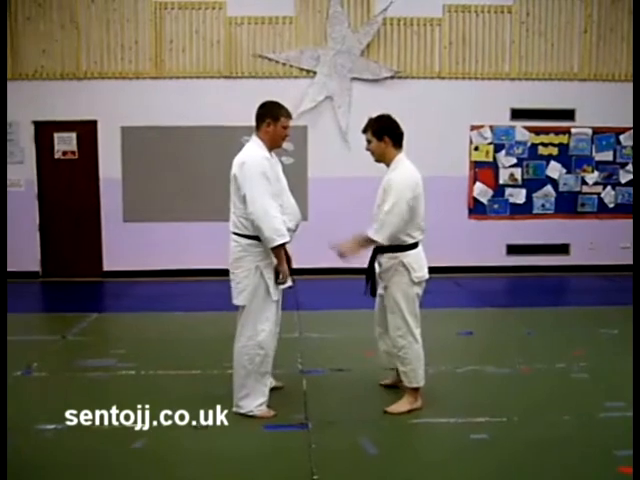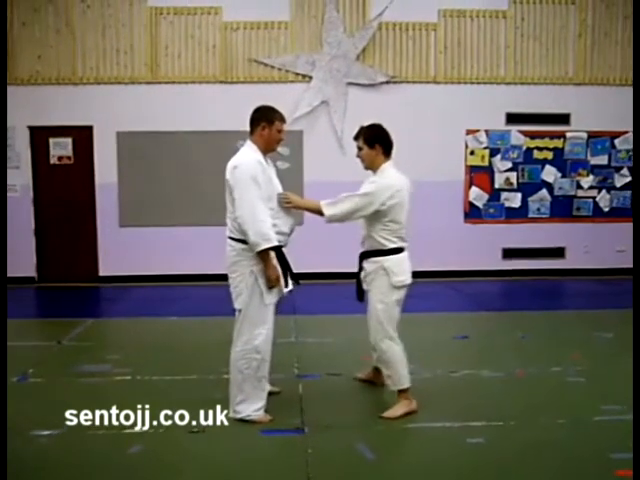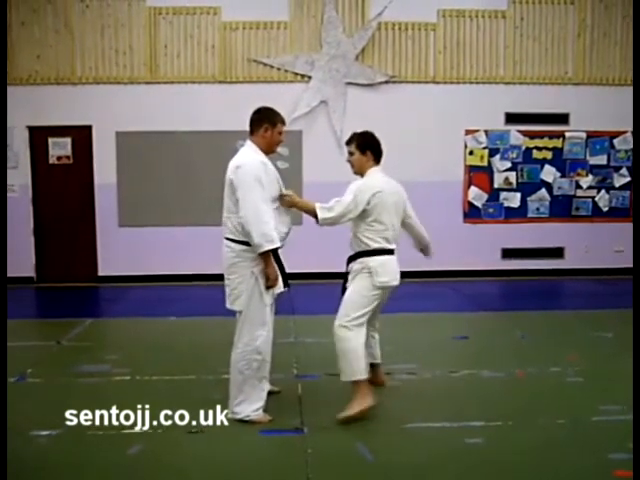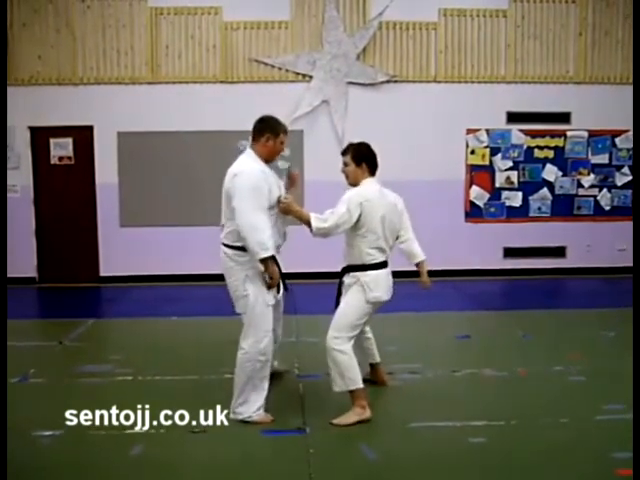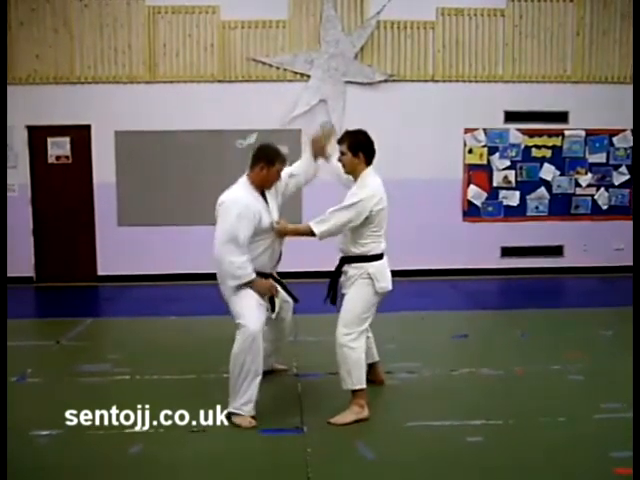
dt=1s
person 1, frame 1
left shoulder: (264, 157)
right shoulder: (254, 160)
right elbow: (263, 214)
left wrist: (279, 254)
right wrist: (280, 257)
left hip: (264, 251)
right hip: (255, 253)
left knee: (267, 322)
right knee: (256, 329)
left ankle: (260, 379)
right ankle: (248, 401)
person 1, frame 2
left shoulder: (260, 161)
right shoulder: (246, 164)
right elbow: (252, 218)
left wrist: (271, 259)
right wrist: (268, 262)
left hip: (261, 253)
right hip: (252, 257)
left knee: (261, 326)
right knee: (253, 332)
left ankle: (256, 384)
right ankle: (245, 406)
person 1, frame 3
left shoulder: (252, 160)
right shoulder: (252, 164)
right elbow: (254, 217)
left wrist: (273, 240)
right wrist: (268, 262)
left hip: (253, 254)
right hip: (250, 257)
left knee: (261, 326)
right knee: (253, 332)
left ankle: (256, 383)
right ankle: (244, 406)
person 1, frame 4
left shoulder: (255, 167)
right shoulder: (248, 172)
right elbow: (250, 223)
left wrist: (287, 187)
right wrist: (269, 264)
left hip: (256, 257)
right hip: (247, 260)
left knee: (272, 314)
right knee: (258, 333)
left ankle: (266, 365)
right ankle: (246, 408)
person 1, frame 5
left shoulder: (268, 188)
right shoulder: (237, 201)
left elbow: (295, 176)
right elbow: (226, 250)
left wrist: (316, 152)
right wrist: (254, 282)
left hip: (263, 274)
right hip: (240, 278)
left knee: (283, 310)
right knee: (251, 328)
left ankle: (265, 361)
right ankle: (240, 407)
person 2, frame 1
left shoulder: (401, 178)
right shoulder: (399, 172)
left elbow: (388, 226)
left wrist: (354, 246)
right wrist: (358, 241)
left hip: (402, 262)
right hip: (394, 260)
left knee: (404, 328)
right knee: (385, 321)
left ankle: (413, 394)
right ankle: (401, 375)
person 2, frame 2
left shoulder: (382, 185)
right shoulder: (396, 180)
left elbow: (343, 208)
left wrist: (301, 203)
left hip: (386, 267)
right hip: (386, 262)
left knee: (384, 332)
right knee: (378, 326)
left ankle: (406, 397)
right ankle: (379, 372)
person 2, frame 3
left shoulder: (364, 186)
right shoulder: (395, 187)
left elbow: (333, 214)
right elbow: (411, 221)
left wrist: (298, 203)
right wrist: (423, 244)
left hip: (371, 267)
right hip: (385, 264)
left knee: (346, 326)
right knee: (367, 321)
left ankle: (362, 394)
right ankle: (375, 373)
person 2, frame 4
left shoulder: (357, 196)
right shoulder: (393, 198)
left elbow: (327, 225)
right elbow: (406, 237)
left wrist: (294, 210)
right wrist: (422, 267)
left hip: (364, 280)
right hip: (378, 276)
left knee: (337, 339)
right knee: (358, 326)
left ankle: (360, 406)
right ankle: (377, 373)
person 2, frame 5
left shoulder: (367, 192)
right shoulder: (366, 181)
left elbow: (332, 223)
right elbow: (343, 173)
left wrist: (290, 230)
left hip: (366, 272)
right hip: (360, 268)
left knee: (347, 335)
right knee: (358, 325)
left ankle: (359, 405)
right ankle: (374, 372)
